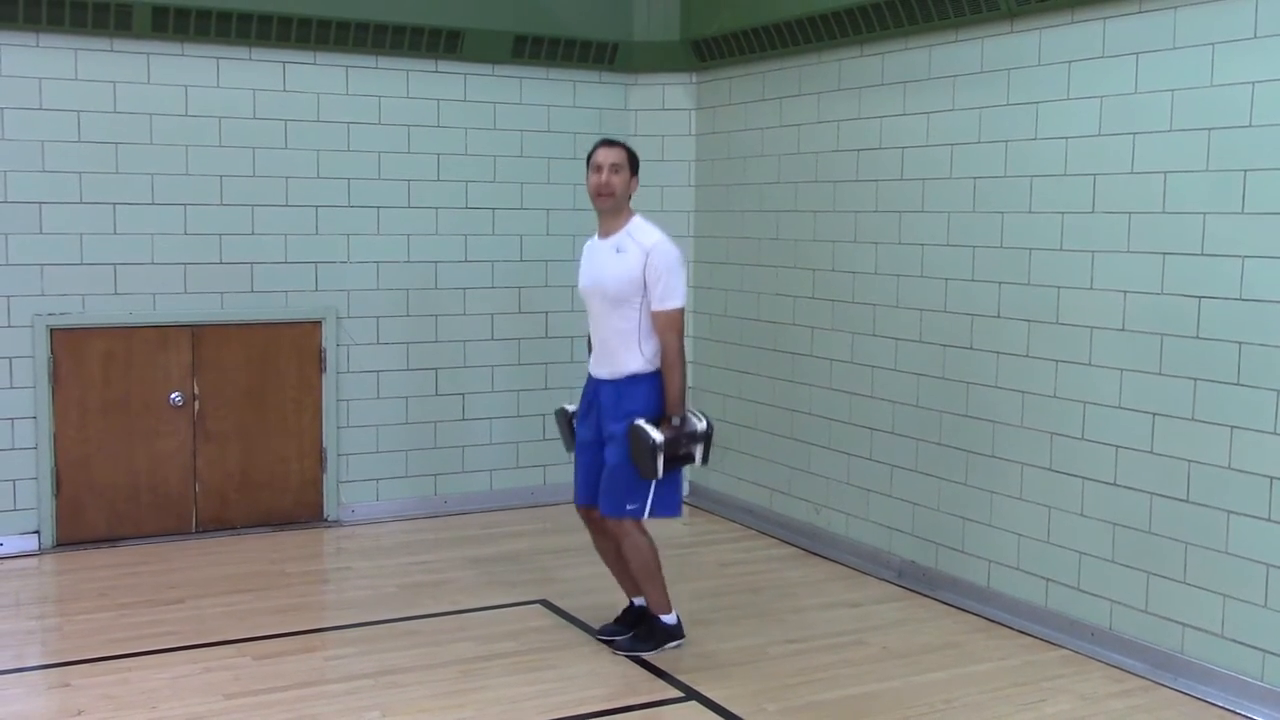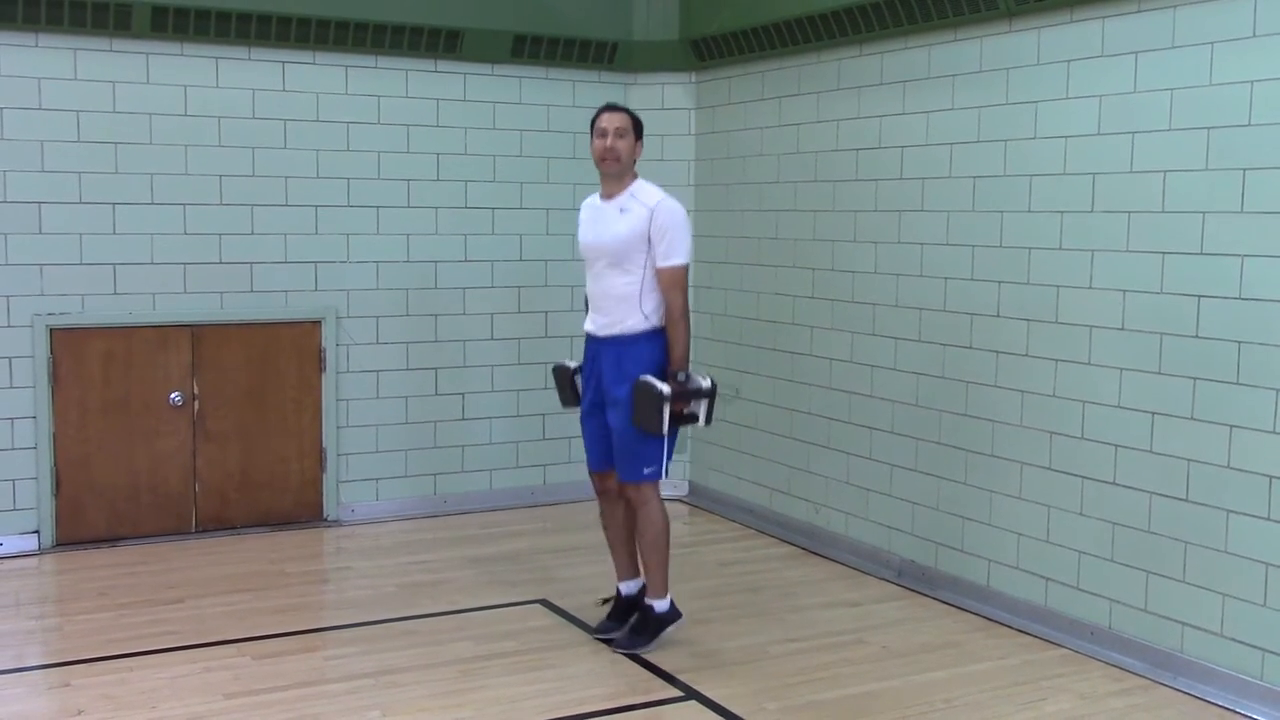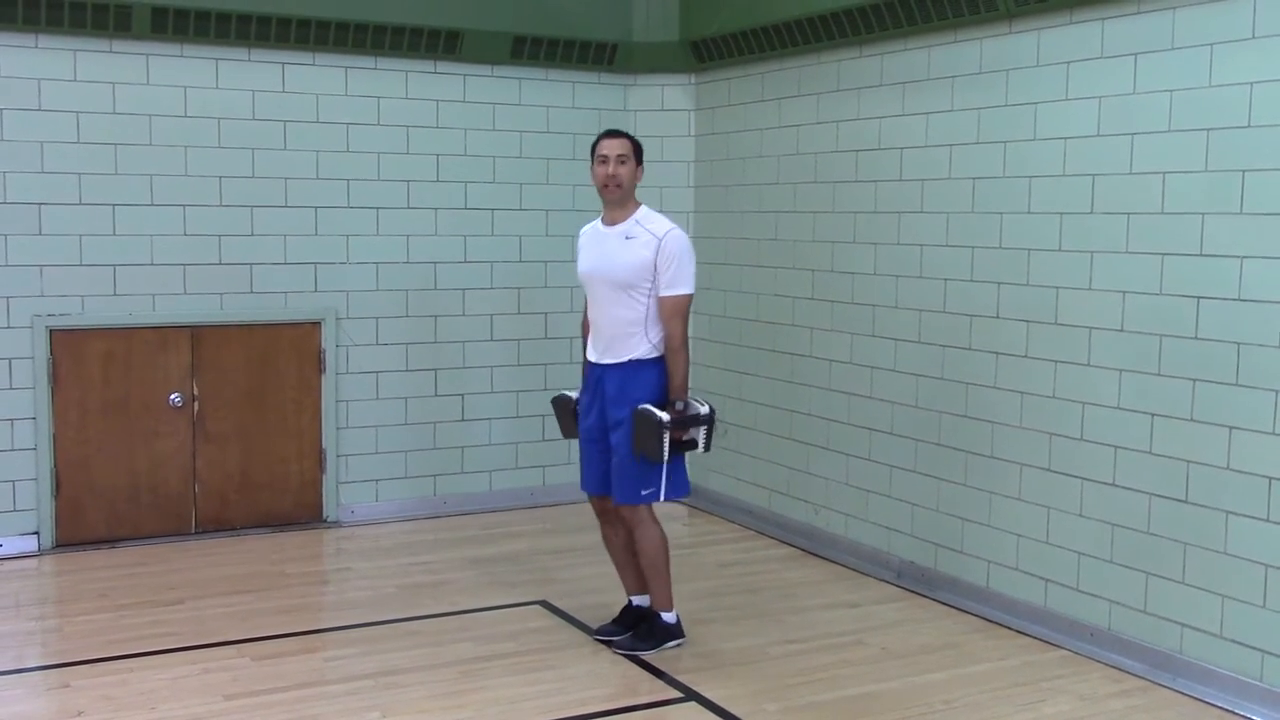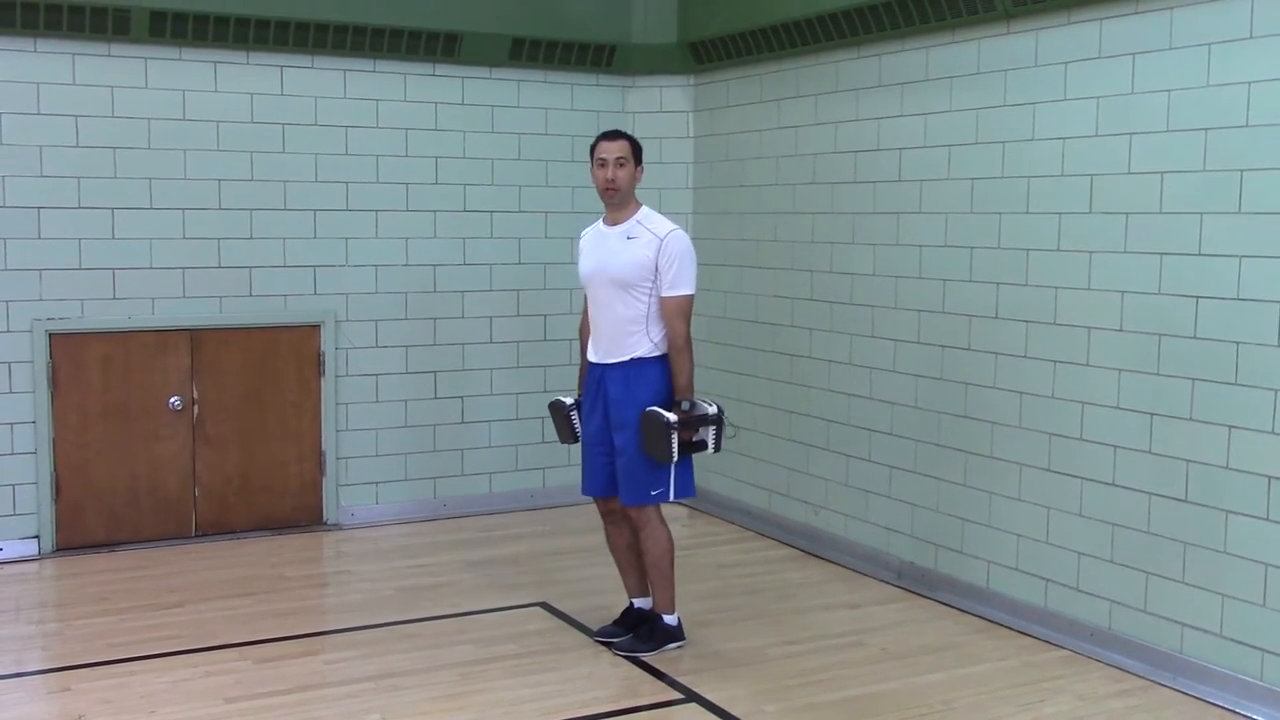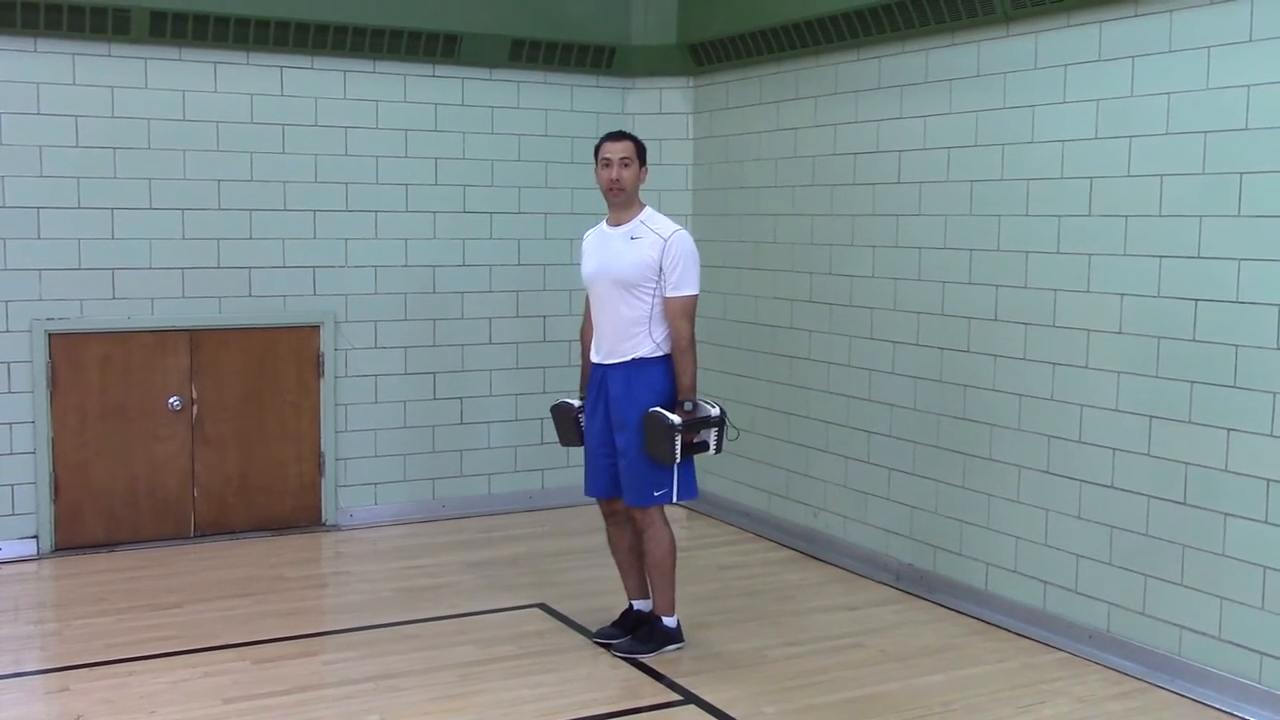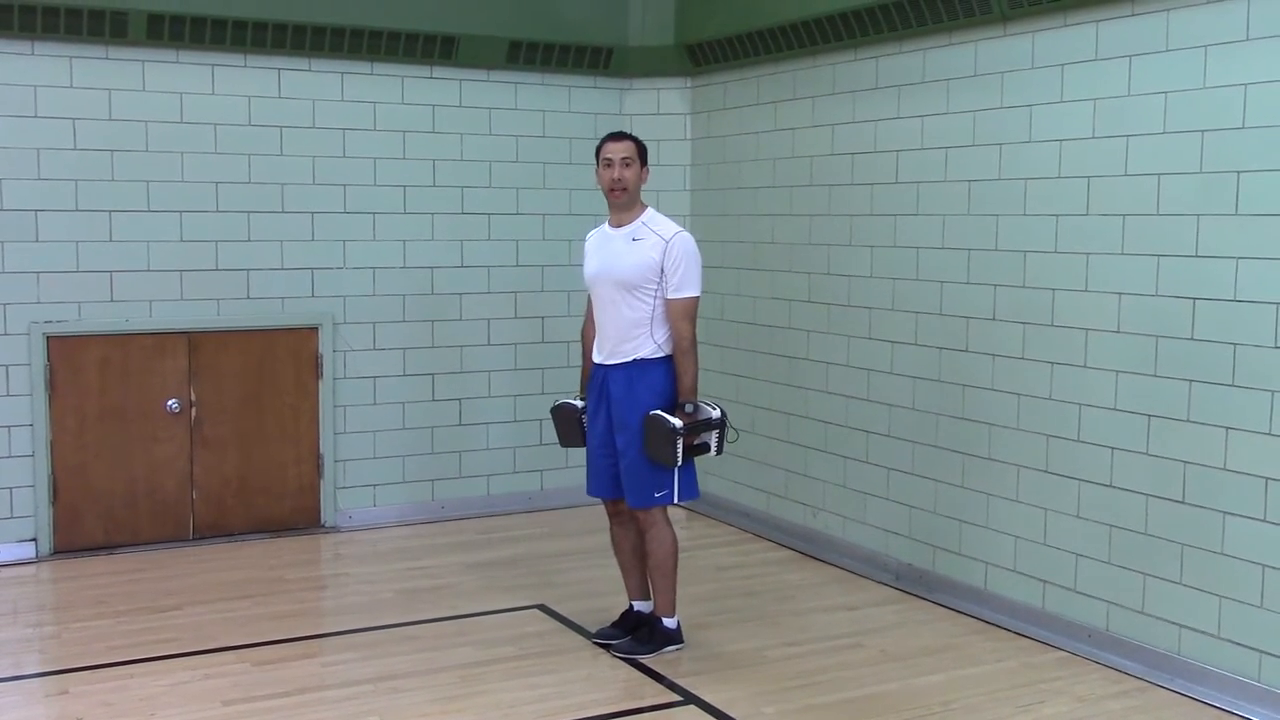
dt=0.3s
person 1, frame 1
left shoulder: (654, 249)
right shoulder: (591, 248)
left elbow: (671, 341)
left wrist: (674, 418)
left hip: (637, 394)
right hip: (598, 390)
left knee: (621, 518)
right knee: (592, 512)
left ankle: (665, 620)
right ankle: (638, 605)
person 1, frame 2
left shoulder: (659, 209)
right shoulder: (589, 209)
left elbow: (674, 299)
left wrist: (677, 373)
left hip: (640, 355)
right hip: (599, 354)
left knee: (638, 484)
right knee: (605, 480)
left ankle: (658, 605)
right ankle: (628, 594)
person 1, frame 3
left shoulder: (664, 237)
right shoulder: (587, 237)
left elbow: (676, 330)
left wrist: (677, 402)
right wrist: (587, 382)
left hip: (641, 381)
right hip: (600, 380)
left knee: (633, 506)
right knee: (604, 503)
left ankle: (666, 619)
right ankle: (639, 604)
person 1, frame 4
left shoulder: (665, 238)
right shoulder: (588, 239)
left elbow: (678, 330)
left wrist: (683, 403)
right wrist: (583, 387)
left hip: (644, 380)
right hip: (600, 381)
left knee: (641, 508)
right knee: (609, 504)
left ankle: (667, 622)
right ankle: (639, 608)
person 1, frame 5
left shoulder: (669, 238)
right shoulder: (592, 240)
left elbow: (682, 330)
left wrist: (686, 403)
right wrist: (584, 389)
left hip: (646, 380)
right hip: (602, 381)
left knee: (645, 508)
right knee: (612, 505)
left ankle: (666, 623)
right ankle: (638, 609)
person 1, frame 6
left shoulder: (671, 240)
right shoulder: (594, 241)
left elbow: (683, 332)
left wrist: (687, 405)
right wrist: (584, 390)
left hip: (647, 382)
right hip: (604, 383)
left knee: (648, 510)
right knee: (617, 506)
left ankle: (666, 624)
right ankle: (638, 610)
